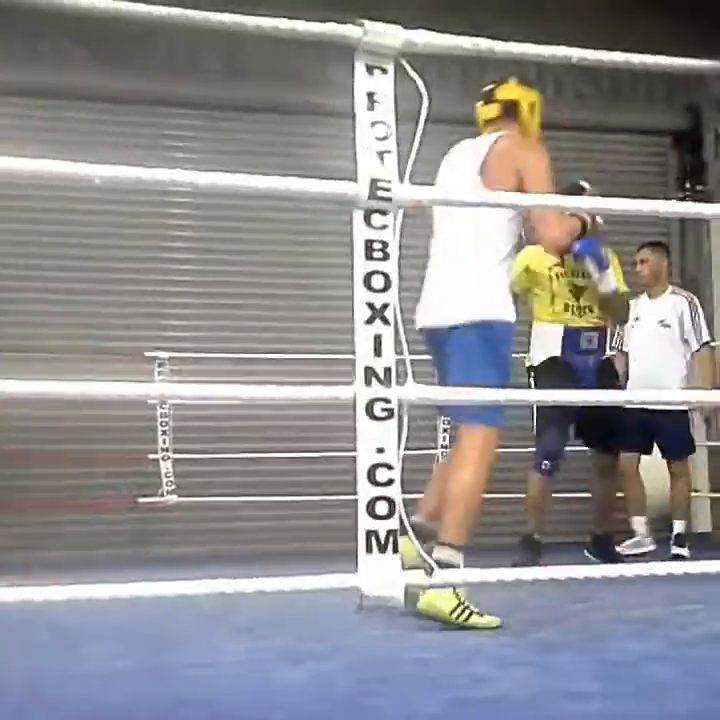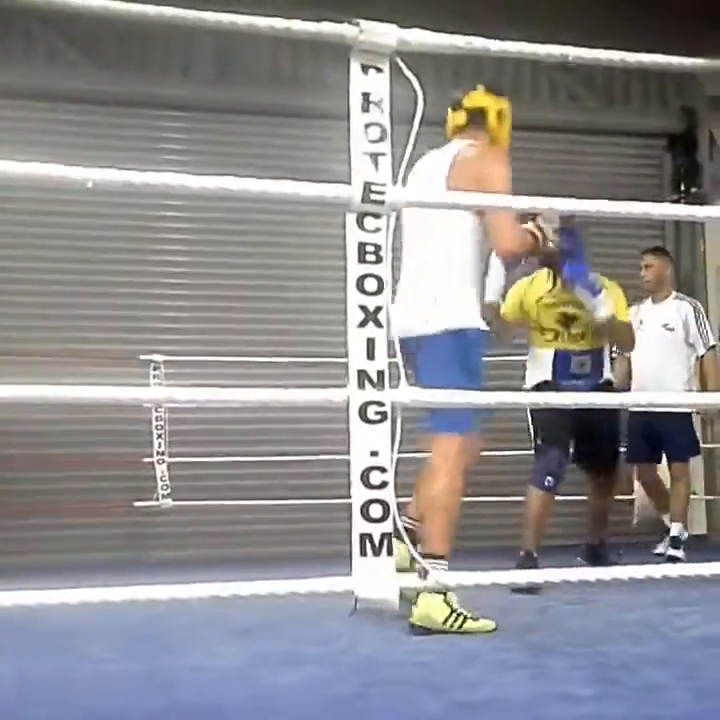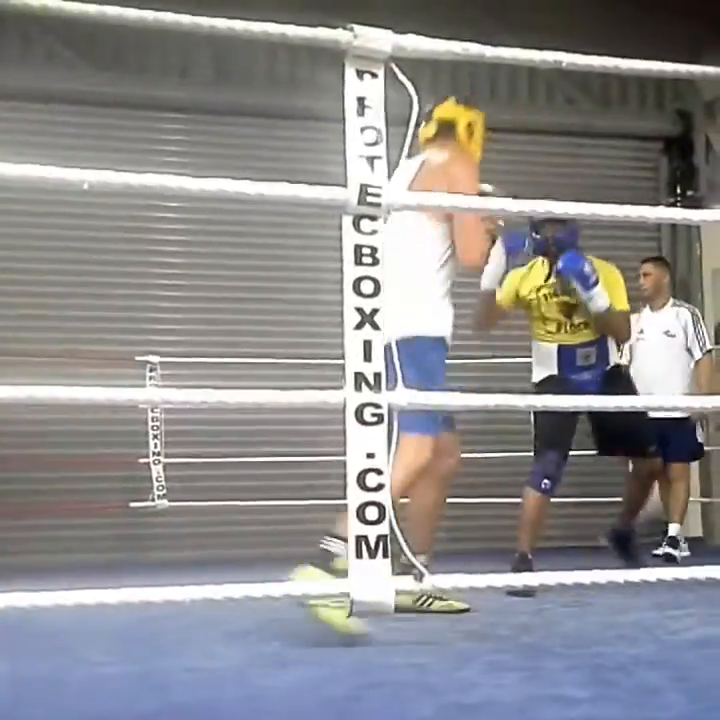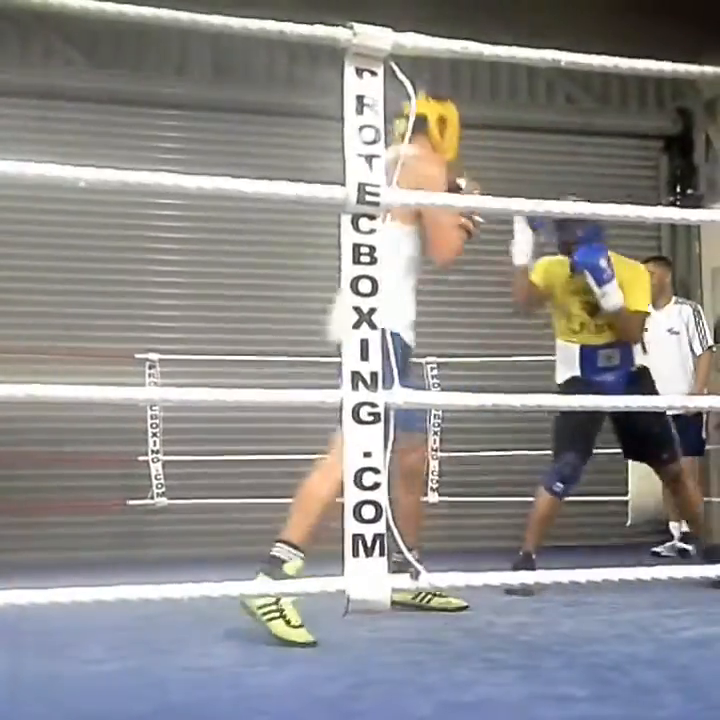
dt=0.2s
person 1, frame 1
left shoulder: (455, 156)
right shoulder: (525, 151)
right elbow: (554, 236)
right wrist: (583, 220)
left hip: (439, 308)
right hip: (479, 311)
left knee: (471, 435)
right knee: (479, 438)
left ankle: (418, 538)
right ankle: (442, 580)
person 1, frame 2
left shoulder: (425, 164)
right shoulder: (487, 160)
right elbow: (506, 245)
left wrist: (518, 230)
right wrist: (534, 235)
left hip: (415, 317)
right hip: (448, 319)
left knee: (451, 445)
right knee: (452, 448)
left ankle: (404, 543)
right ankle: (434, 592)
person 1, frame 3
left shoulder: (405, 172)
right shoulder: (455, 170)
right elbow: (470, 257)
left wrist: (467, 221)
right wrist: (486, 227)
left hip: (401, 326)
right hip: (416, 327)
left knee: (445, 454)
right knee: (416, 452)
left ankle: (413, 578)
right ankle: (328, 562)
person 1, frame 4
left shoulder: (389, 167)
right shoulder: (426, 167)
right elbow: (444, 252)
left wrist: (449, 212)
right wrist: (462, 220)
left hip: (380, 326)
right hip: (376, 326)
left knee: (412, 457)
left ankle: (405, 578)
right ankle: (273, 576)
person 2, frame 1
left shoulder: (606, 257)
right shoulder: (534, 256)
left elbow: (621, 315)
left wrist: (602, 274)
left hip: (597, 365)
right hip: (553, 362)
left knee: (608, 456)
right knee: (549, 449)
left ankle: (601, 540)
right ankle: (530, 543)
person 2, frame 2
left shoulder: (603, 287)
right shoulder: (529, 287)
left elbow: (626, 342)
left wrist: (595, 300)
left hip: (596, 387)
right hip: (549, 386)
left knee: (605, 477)
right knee: (549, 466)
left ankle: (595, 548)
right ankle: (527, 560)
person 2, frame 3
left shoulder: (605, 271)
right shoulder: (525, 277)
left elbow: (622, 333)
right elbow: (484, 321)
left wrist: (590, 289)
right wrist: (493, 268)
left hip: (606, 376)
right hip: (556, 381)
left knee: (649, 460)
right knee: (548, 467)
left ankle: (623, 531)
right ankle: (523, 562)
person 2, frame 4
left shoulder: (632, 270)
right shoulder: (552, 268)
left elbow: (632, 333)
right elbow: (524, 300)
left wrist: (604, 285)
right wrist: (523, 241)
left hip: (630, 376)
right hip: (580, 381)
left knee: (671, 468)
right knee: (565, 470)
right ankle: (525, 561)
person 3, frame 1
left shoulder: (684, 302)
right shoulder: (632, 307)
left elbow: (702, 350)
left wrist: (707, 393)
left hip: (672, 402)
right hip: (635, 402)
left knee: (678, 468)
right knee: (625, 464)
left ankle: (679, 536)
right ankle: (641, 534)
person 3, frame 2
left shoulder: (687, 308)
right shoulder: (635, 312)
right elbow: (626, 358)
left hip: (676, 405)
right hip: (640, 406)
left knee: (679, 470)
right knee: (644, 473)
left ankle: (676, 537)
right ankle: (673, 529)
person 3, frame 3
left shoulder: (685, 314)
right shoulder: (635, 321)
left elbow: (703, 357)
right elbow: (627, 364)
left wrist: (701, 397)
left hip: (679, 410)
right hip: (645, 412)
left knee: (678, 473)
right knee: (661, 476)
left ankle: (673, 537)
right ankle: (675, 537)
person 3, frame 4
left shoulder: (688, 311)
left elbow: (705, 353)
left wrist: (696, 392)
left hip: (686, 407)
left knee: (687, 468)
left ankle: (686, 533)
right ankle: (676, 535)
